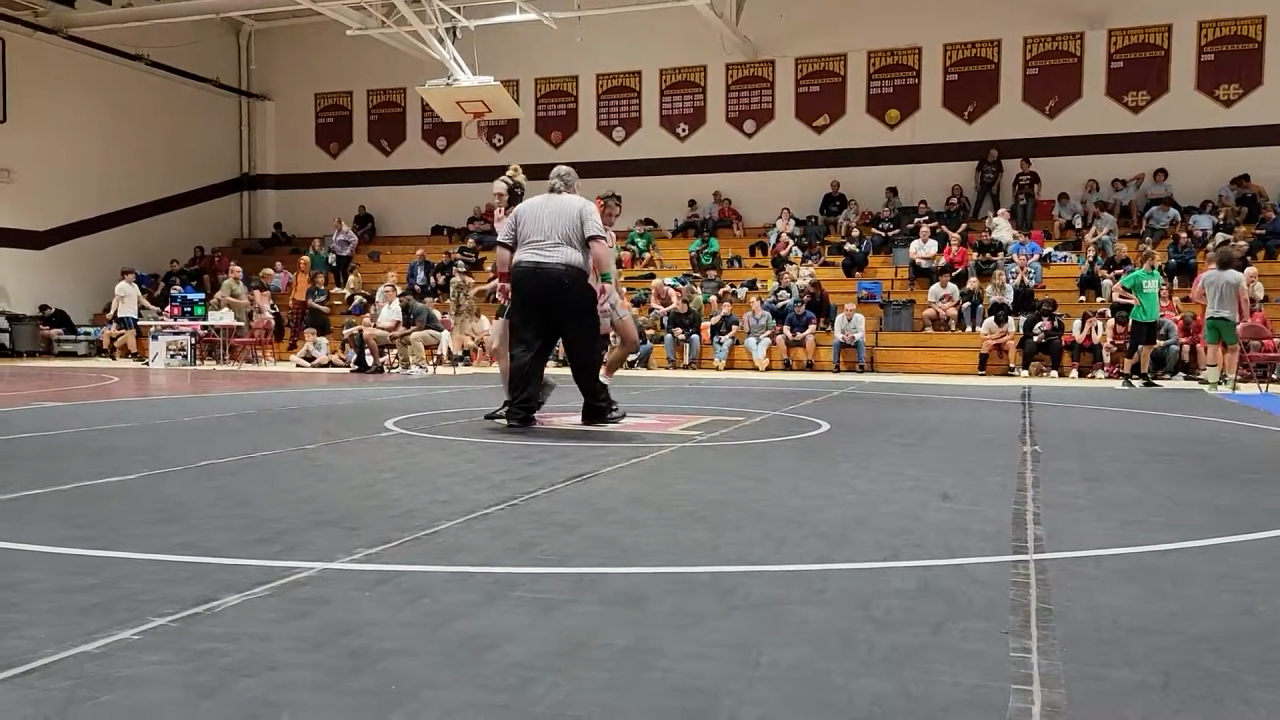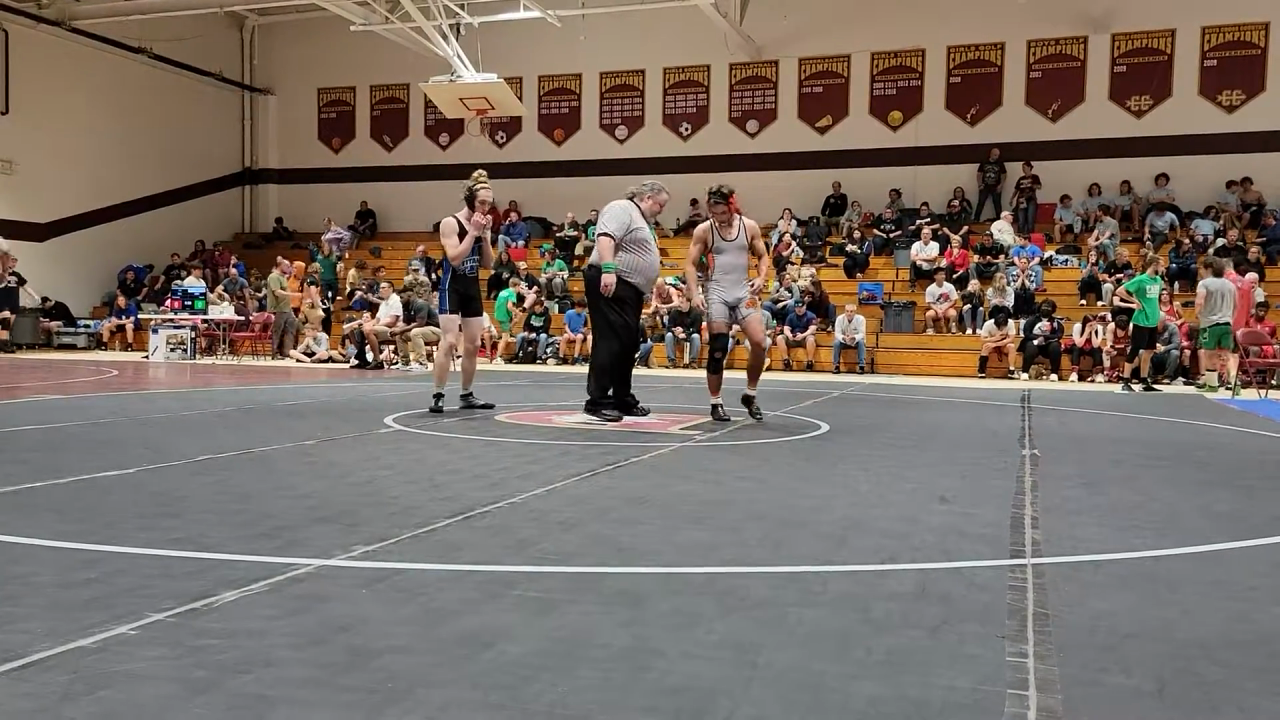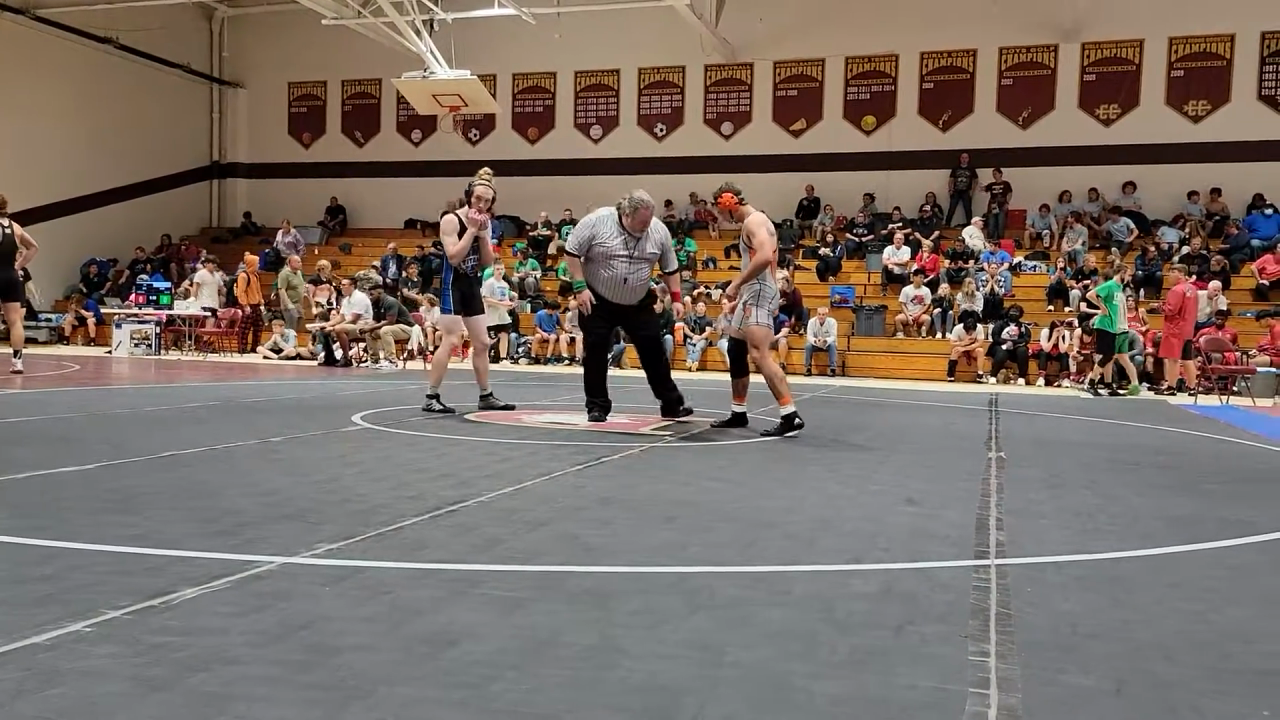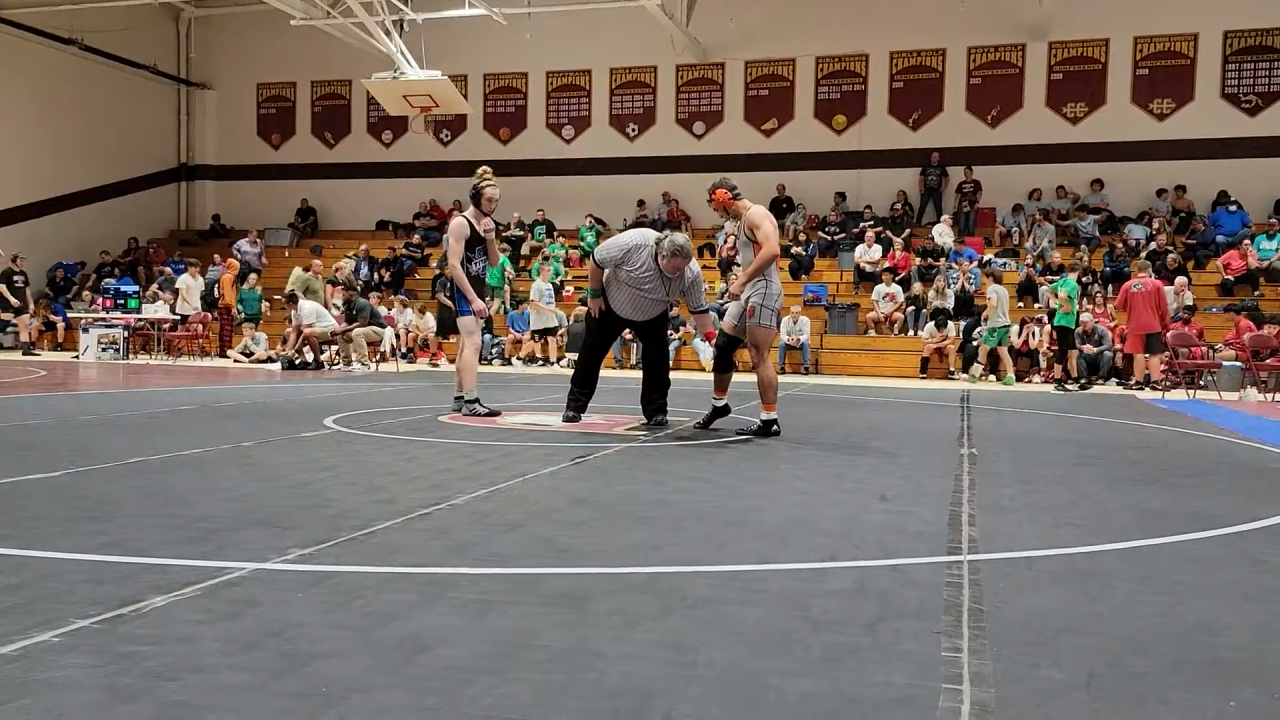
dt=1s
person 1, frame 1
left shoulder: (526, 222)
right shoulder: (511, 223)
left elbow: (515, 261)
left wrist: (501, 228)
right wrist: (491, 285)
left hip: (522, 290)
right hip: (511, 290)
left knee: (501, 348)
right knee: (504, 348)
left ankle: (516, 402)
right ankle: (540, 385)
person 1, frame 2
left shoulder: (483, 226)
right shoulder: (450, 223)
left elbow: (488, 263)
right elbow: (455, 259)
left wrist: (484, 235)
right wrist: (472, 232)
left hip: (473, 287)
right hip: (452, 286)
left knee: (473, 345)
right knee: (450, 341)
left ankle: (466, 395)
right ankle: (438, 396)
person 1, frame 3
left shoulder: (484, 224)
right shoulder: (451, 220)
left elbow: (488, 262)
right elbow: (454, 257)
left wrist: (483, 233)
right wrist: (471, 230)
left hip: (473, 286)
right hip: (453, 286)
left knee: (482, 343)
right knee: (451, 341)
left ankle: (485, 396)
right ankle: (431, 398)
person 1, frame 4
left shoulder: (488, 224)
right shoulder: (460, 223)
left elbow: (494, 263)
right elbow: (453, 265)
left wrist: (490, 238)
right wrist: (473, 298)
left hip: (478, 288)
right hip: (463, 290)
left knee: (467, 346)
right knee: (473, 344)
left ankle: (459, 397)
right ankle: (471, 402)
person 2, frame 1
left shoulder: (524, 207)
right shoulder: (583, 206)
left elbow: (503, 246)
right elbow: (598, 244)
left wrist: (504, 279)
right wrist: (606, 279)
left hip: (526, 278)
right hip: (566, 280)
left knee: (526, 347)
right knee: (583, 346)
left ankle: (519, 412)
right ankle: (596, 408)
person 2, frame 2
left shoulder: (640, 217)
right shoulder: (621, 209)
right elbow: (605, 238)
left wrist: (649, 287)
right wrist: (608, 271)
left hip: (628, 289)
right hip: (611, 284)
left knee: (628, 344)
right knee: (613, 341)
left ankle: (623, 400)
right ankle: (597, 401)
person 2, frame 3
left shoulder: (659, 230)
right shoulder: (596, 221)
left elbow: (670, 268)
right elbow: (571, 253)
left wrist: (676, 298)
right wrist: (580, 288)
left hip: (638, 303)
right hip: (598, 300)
left knee: (653, 349)
right knee: (596, 353)
left ankle: (671, 403)
right ankle: (597, 406)
person 2, frame 4
left shoulder: (691, 272)
right shoulder: (633, 243)
left elbow: (699, 309)
right elbow: (596, 261)
left wrist: (712, 339)
right wrist: (594, 294)
right hip: (609, 305)
left knee: (658, 358)
right knee: (591, 353)
left ankle: (656, 412)
right ankle: (574, 407)
person 3, frame 1
left shoulder: (611, 236)
left wrist: (621, 298)
left hip: (612, 296)
right hip: (600, 297)
left knee: (632, 341)
right knee: (601, 344)
person 3, frame 2
left shoulder: (750, 226)
right shoulder: (703, 230)
left elbow: (763, 255)
right elbow: (690, 264)
left wrist: (762, 277)
right wrist: (694, 293)
left hip: (744, 292)
right hip: (716, 293)
left knee: (759, 343)
right knee: (718, 350)
left ankle: (750, 396)
right ankle: (716, 403)
person 3, frame 3
left shoulder: (755, 221)
right shoulder: (748, 224)
left elbow: (766, 257)
left wrist: (735, 284)
right wrist: (738, 298)
left hip: (761, 293)
right hip: (751, 294)
left knee: (759, 355)
right knee: (735, 352)
left ankle: (790, 416)
right ankle: (738, 412)
person 3, frame 4
left shoulder: (756, 214)
right shoulder: (743, 220)
left elbow: (771, 250)
left wrist: (741, 280)
left hip: (763, 290)
right hip: (748, 291)
left knee: (759, 357)
right knee: (722, 346)
left ankle: (769, 421)
right ankle: (719, 405)
